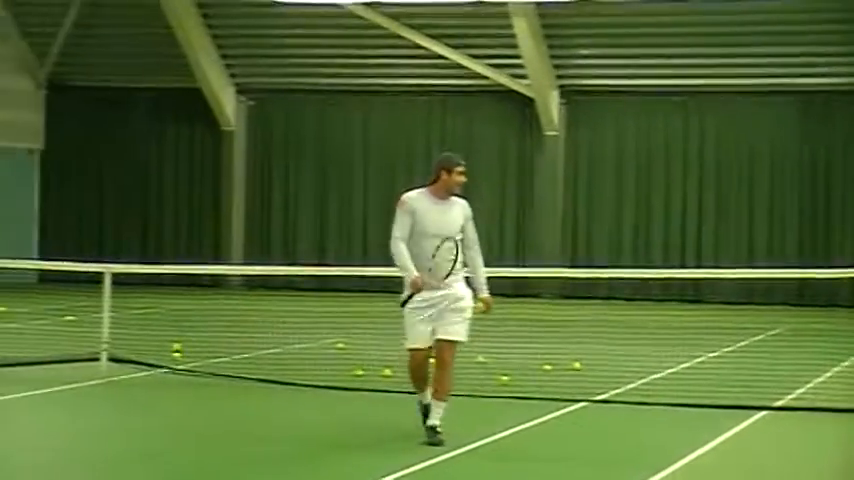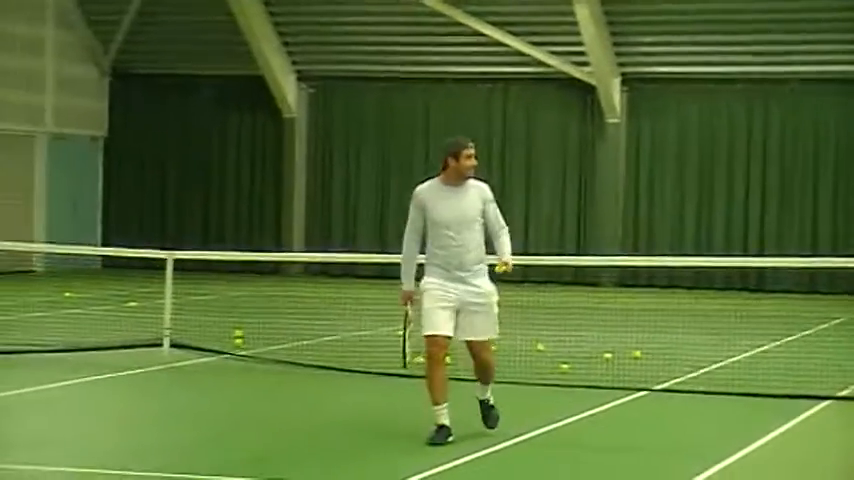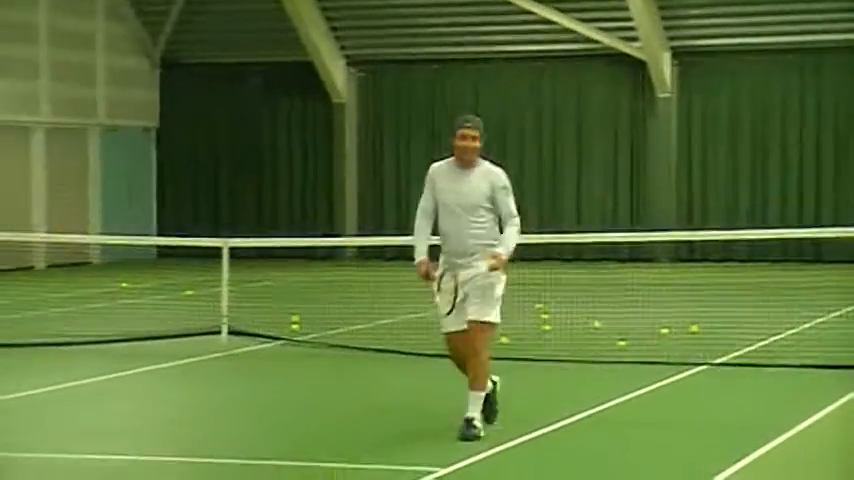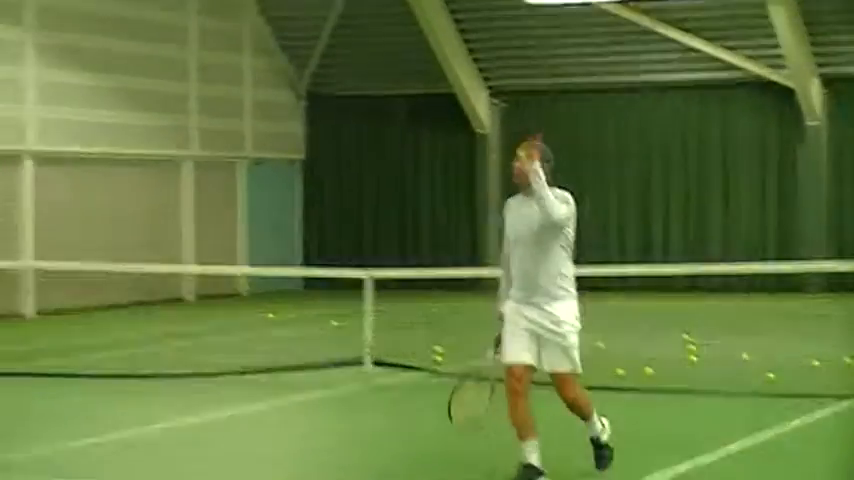
dt=0.5s
person 1, frame 1
left shoulder: (462, 207)
right shoulder: (410, 201)
left elbow: (472, 249)
right elbow: (398, 243)
left wrist: (482, 288)
right wrist: (411, 275)
left hip: (454, 291)
right hip: (420, 293)
left knee: (445, 359)
right knee: (417, 360)
left ankle: (435, 423)
right ankle: (425, 400)
person 1, frame 2
left shoulder: (481, 191)
right shoulder: (423, 194)
left elbow: (499, 228)
right elbow: (412, 239)
left wrist: (505, 255)
right wrist: (407, 283)
left hip: (477, 283)
right hip: (438, 283)
left knee: (482, 357)
right knee: (435, 352)
left ankle: (485, 396)
right ankle: (442, 423)
person 1, frame 3
left shoulder: (495, 176)
right shoulder: (436, 172)
left elbow: (512, 221)
right elbow: (423, 218)
left wrist: (504, 252)
right wrist: (421, 257)
left hip: (485, 269)
right hip: (450, 270)
left knee: (477, 343)
right knee: (456, 348)
left ankle: (475, 416)
right ankle: (487, 385)
person 1, frame 4
left shoulder: (561, 199)
right shoulder: (511, 206)
left elbow: (554, 218)
left wrist: (534, 174)
right wrist: (503, 303)
left hip: (557, 307)
right hip: (519, 308)
left knee: (567, 390)
right knee: (515, 382)
left ankle: (598, 429)
